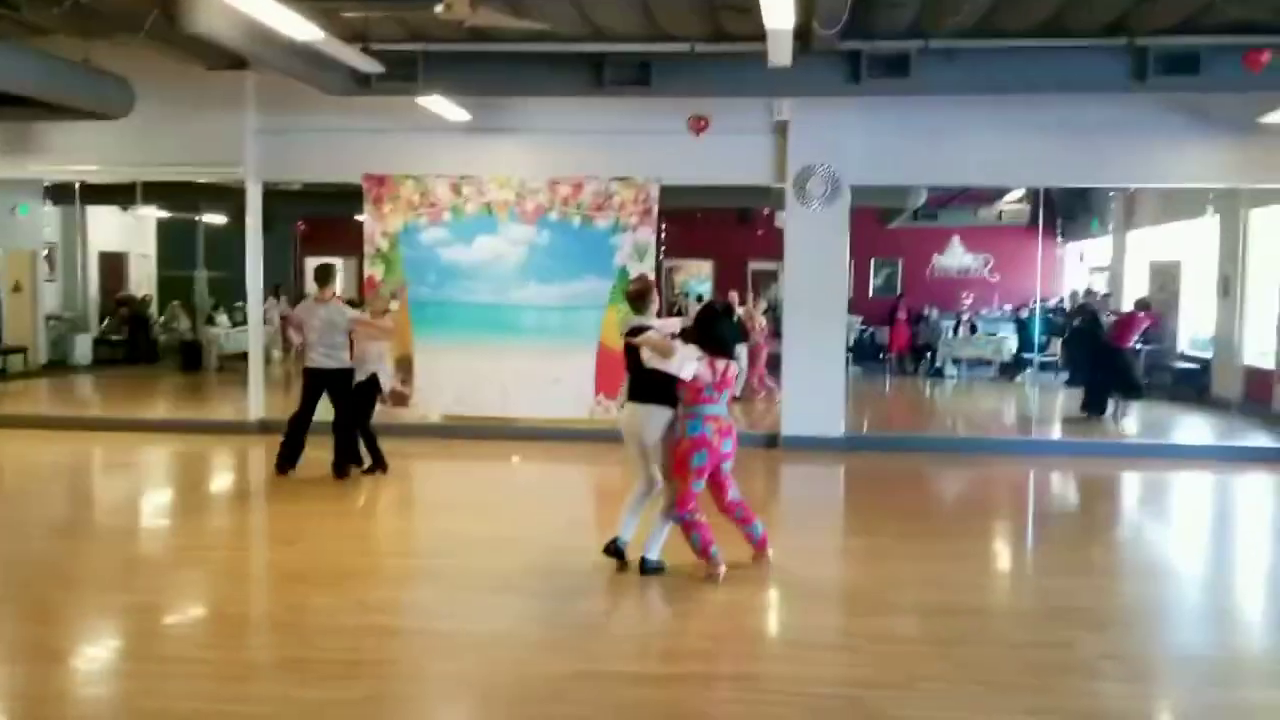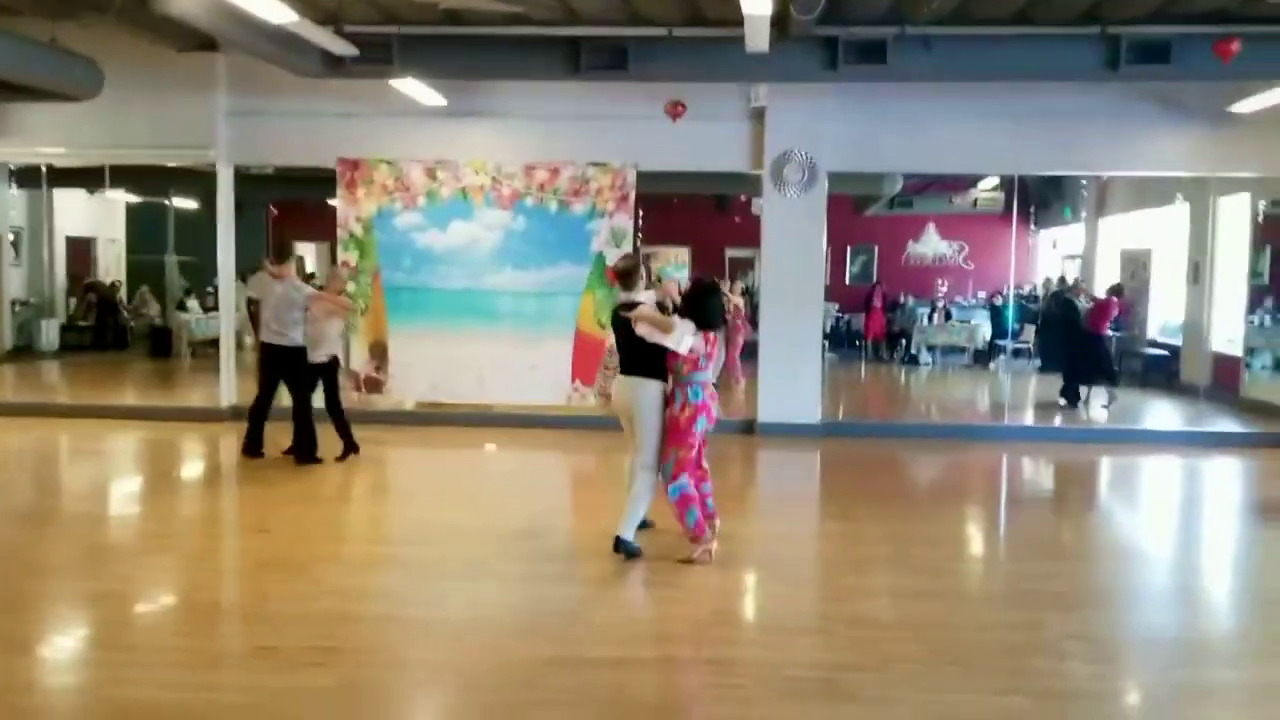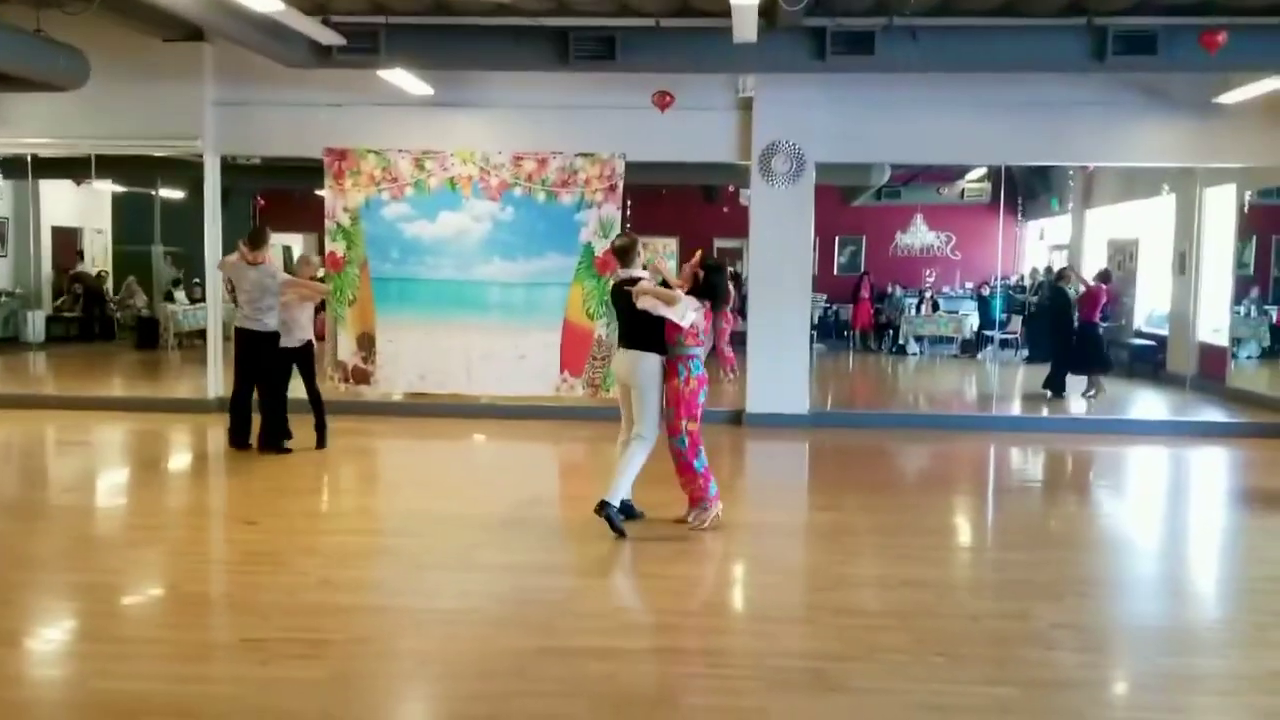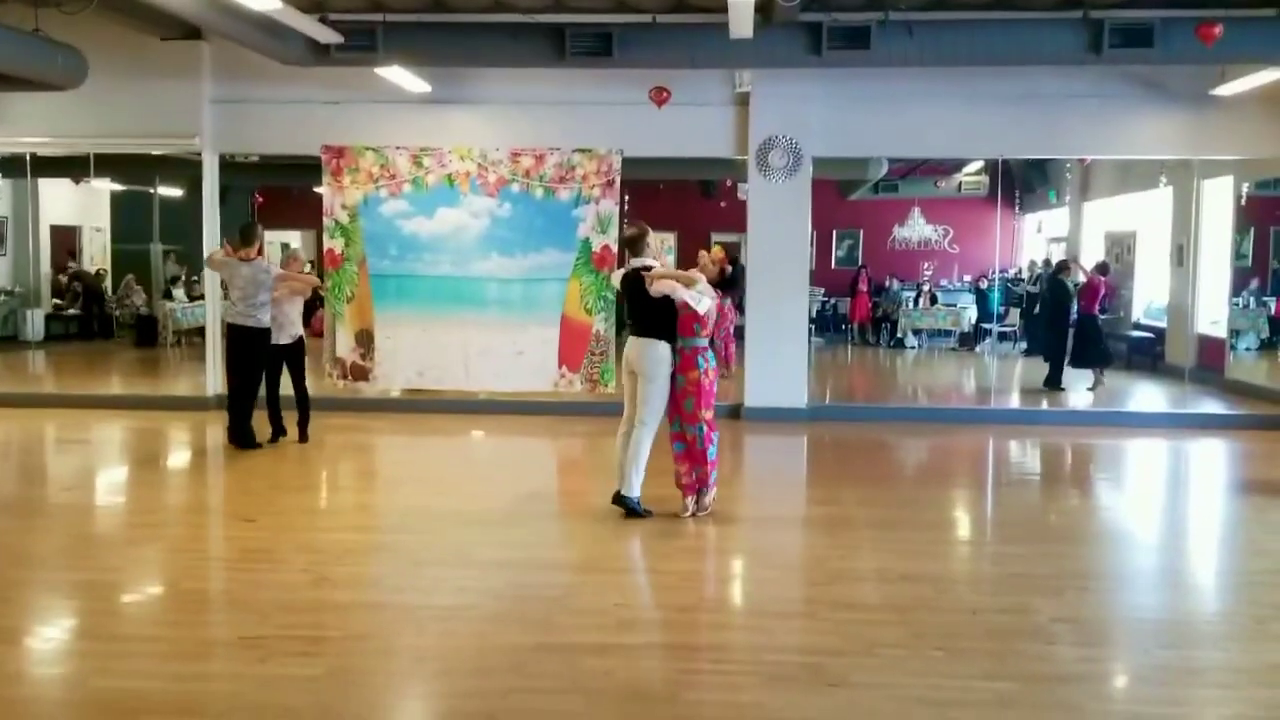
dt=0.2s
person 1, frame 1
left shoulder: (631, 334)
right shoulder: (655, 336)
left hip: (631, 413)
right hip: (658, 415)
left knee: (648, 483)
left ankle: (620, 539)
right ankle: (651, 557)
person 1, frame 2
left shoulder: (617, 312)
left wrist: (664, 294)
left hip: (622, 386)
right hip: (648, 390)
left knee: (637, 452)
right knee: (651, 463)
left ankle: (633, 518)
right ankle: (625, 535)
person 1, frame 3
left shoulder: (617, 287)
left wrist: (654, 276)
left hip: (623, 358)
right hip: (647, 362)
left knee: (628, 431)
right knee: (645, 436)
left ankle: (622, 499)
right ankle: (610, 501)
person 1, frame 4
left shoulder: (626, 276)
left hip: (632, 347)
right hip: (656, 350)
left knee: (630, 421)
right knee: (646, 425)
left ankle: (624, 489)
right ankle: (629, 494)
person 2, frame 1
left shoulder: (693, 355)
right shoulder: (729, 360)
left elbow: (668, 349)
left wrist: (646, 340)
left hip: (696, 433)
right hip: (725, 431)
left knee: (683, 505)
right knee: (727, 494)
left ankle: (713, 561)
right ankle: (761, 544)
person 2, frame 2
left shoulder: (686, 329)
right shoulder: (710, 331)
left elbow: (669, 326)
left wrist: (643, 314)
left hip: (687, 401)
right hip: (706, 397)
left knee: (676, 473)
right knee: (695, 463)
left ankle: (703, 538)
right ankle: (709, 519)
person 2, frame 3
left shoulder: (691, 304)
right shoulder: (701, 304)
left elbow: (675, 298)
left wrist: (646, 289)
left hip: (684, 374)
right hip: (692, 372)
left knee: (686, 442)
right knee: (686, 440)
left ankle: (709, 501)
right ankle: (697, 501)
person 2, frame 4
left shoulder: (707, 293)
right shoulder: (700, 291)
left elbow: (693, 278)
left wrist: (661, 274)
left hip: (696, 365)
right hip: (684, 363)
left knee: (700, 429)
right knee: (679, 432)
left ankle: (706, 488)
right ankle: (689, 493)
person 3, frame 1
left shoulder: (305, 308)
right shoulder: (343, 311)
left elbow: (292, 321)
right elbow: (375, 327)
left hip: (313, 369)
right hip: (340, 370)
left knee: (303, 415)
right knee: (343, 418)
left ankle: (285, 461)
right ankle: (341, 467)
person 3, frame 2
left shoulder: (264, 284)
right shoulder: (299, 288)
right elbow: (344, 304)
left wrist: (270, 272)
left hip: (268, 347)
right hip: (293, 349)
left knee: (264, 397)
right knee: (302, 401)
left ankle: (252, 446)
right ankle: (303, 452)
person 3, frame 3
left shoulder: (237, 269)
right shoulder: (274, 275)
left elbow: (223, 263)
right elbow: (321, 289)
left wrist: (240, 253)
left hip: (243, 332)
right hip: (266, 335)
left knee: (242, 385)
right knee: (270, 388)
left ankle: (238, 437)
right ankle: (269, 440)
person 3, frame 4
left shoulder: (229, 266)
right shoulder: (267, 270)
left elbow: (210, 260)
right elbow: (314, 282)
left wrist: (226, 251)
left hip: (235, 329)
right hip: (258, 331)
left knee: (235, 383)
right knee: (250, 384)
left ankle: (236, 434)
right ankle: (242, 436)
person 4, frame 1
left shoulder: (385, 324)
left hip: (373, 376)
right hip: (361, 376)
left knee: (361, 421)
right knee: (359, 421)
left ankle: (378, 461)
person 4, frame 2
left shoulder: (340, 305)
right shoulder: (314, 301)
left hip: (328, 359)
right hip: (310, 358)
left knee: (333, 404)
left ankle: (349, 444)
person 4, frame 3
left shoulder: (312, 290)
left hip: (303, 343)
right hip: (283, 343)
left knee: (311, 388)
left ankle: (321, 432)
right ankle: (282, 431)
person 4, frame 4
left shoulder: (301, 285)
left hip: (294, 339)
right hip: (273, 340)
left knee: (299, 385)
right knee: (271, 387)
left ankle: (303, 427)
right ankle: (277, 428)
